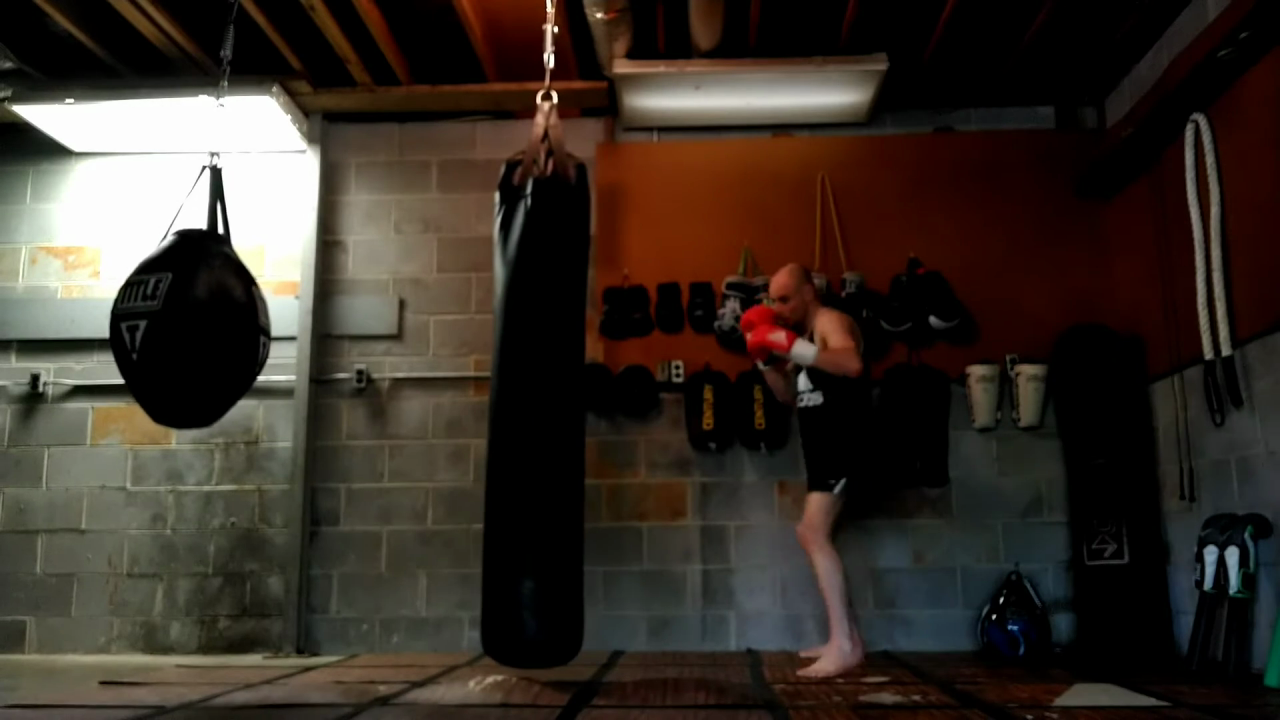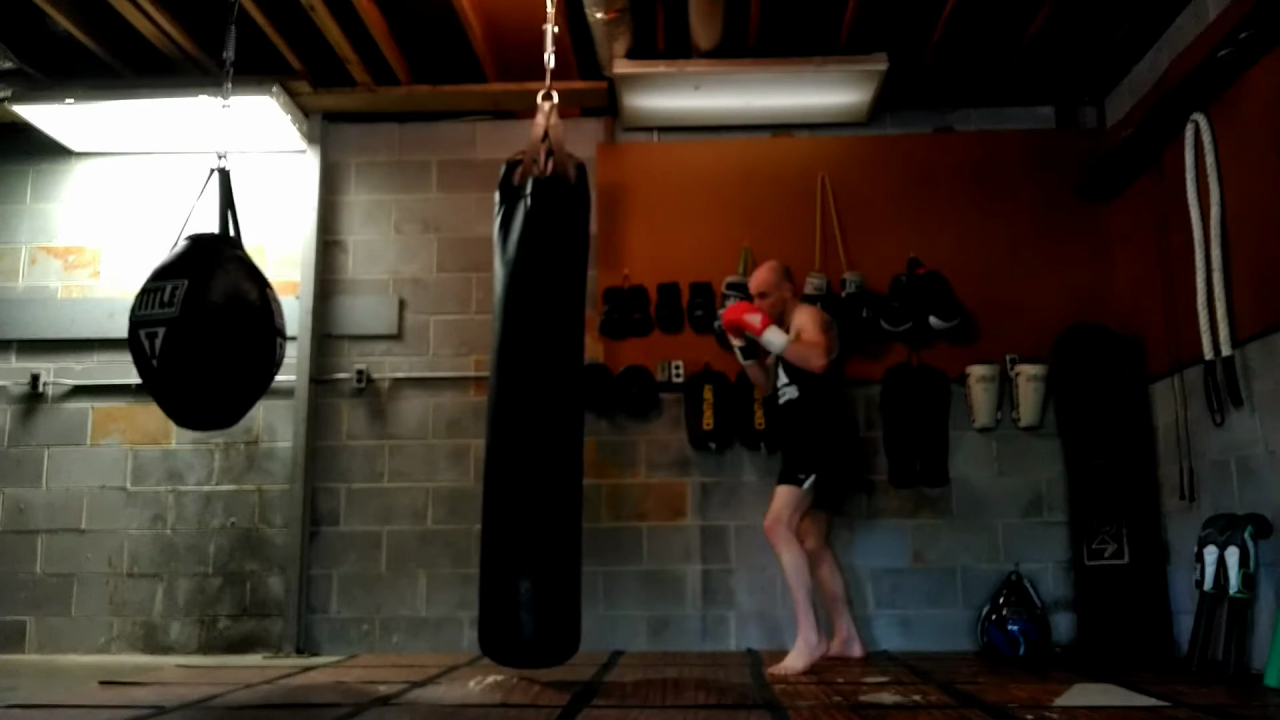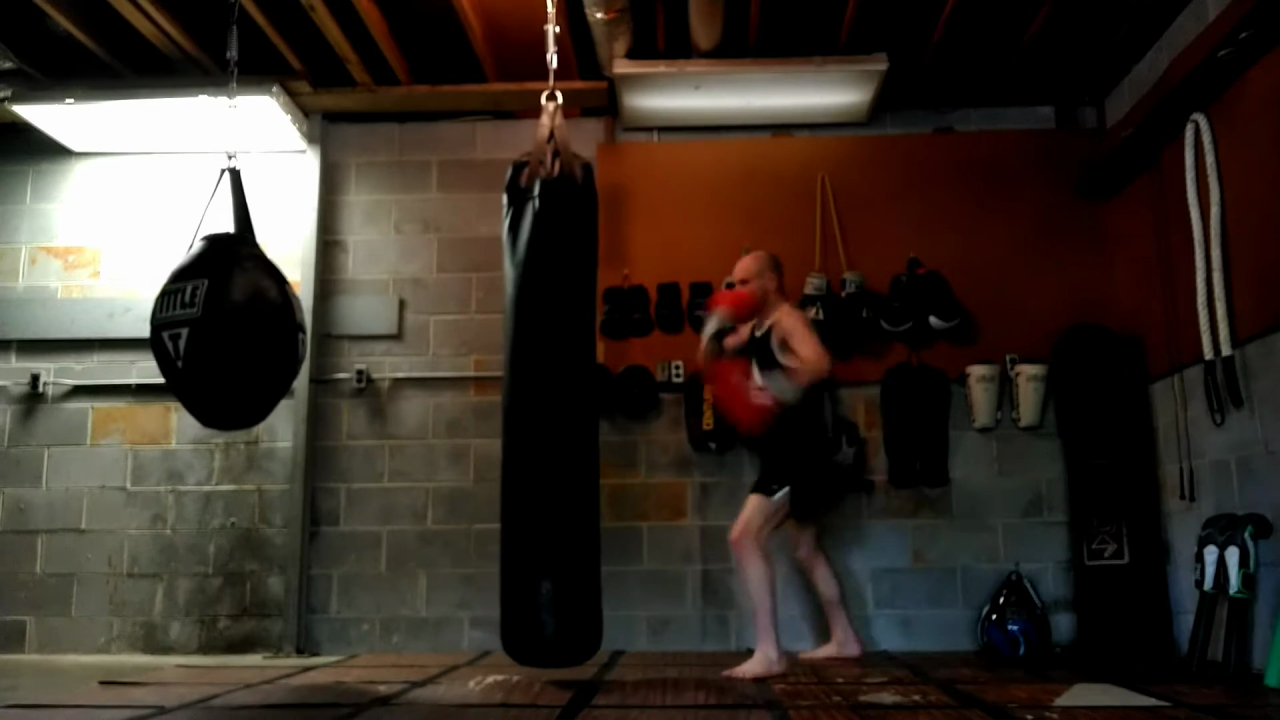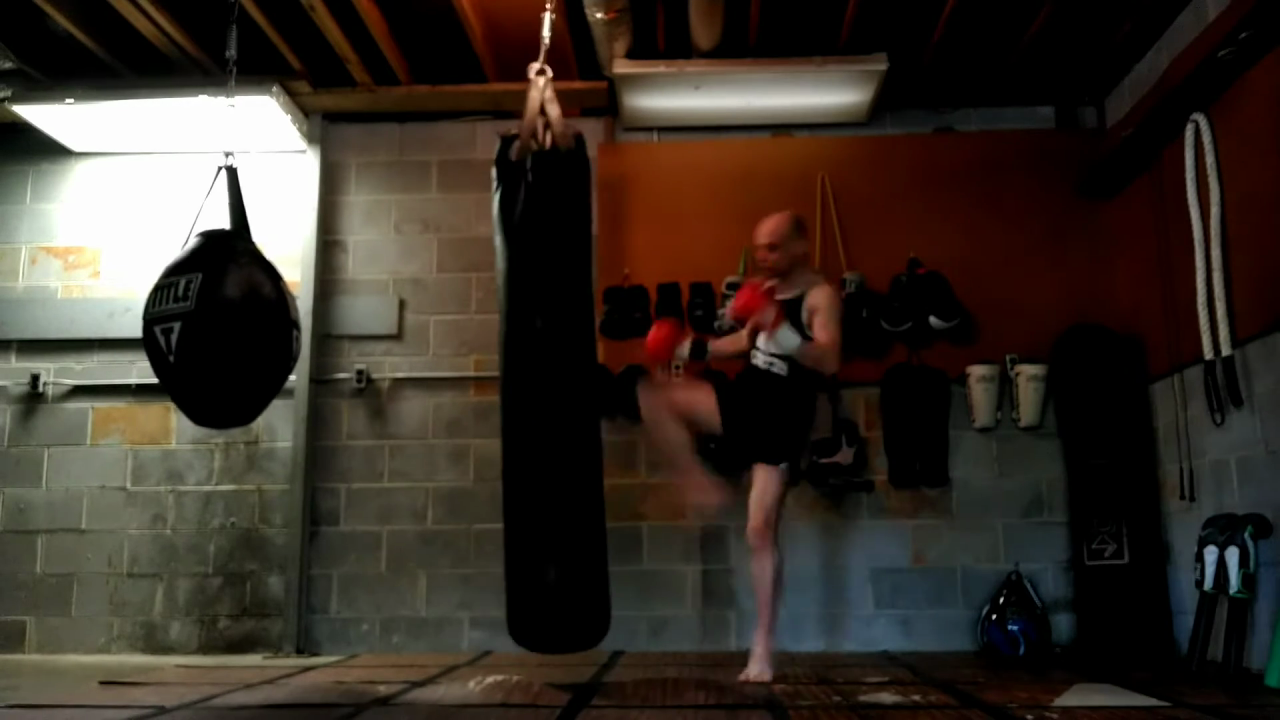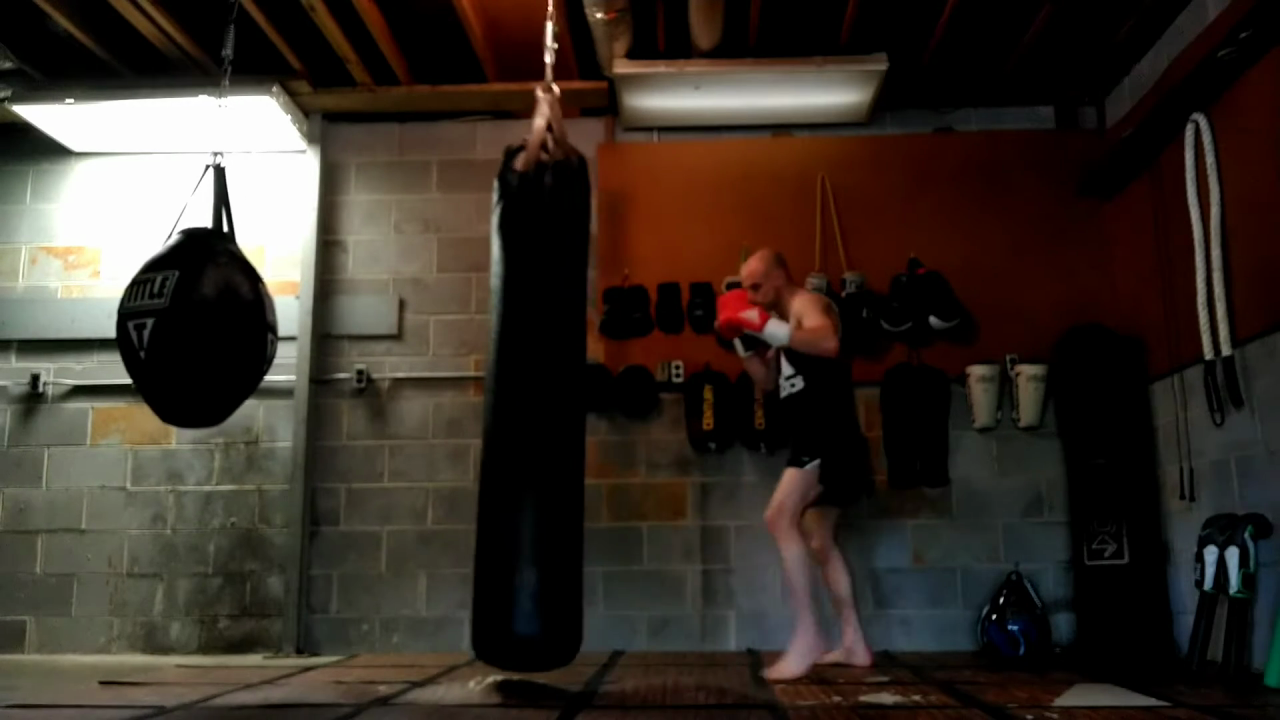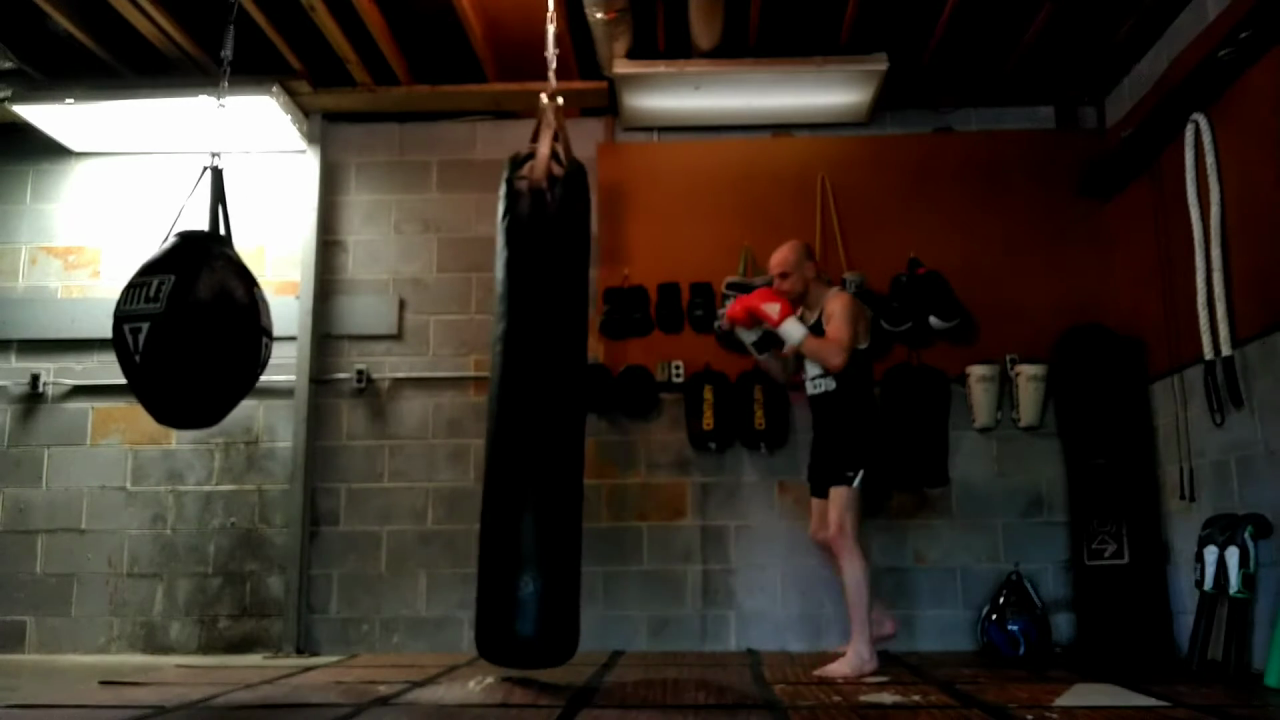
dt=0.5s
person 1, frame 1
left shoulder: (831, 321)
right shoulder: (806, 333)
left elbow: (853, 365)
right elbow: (787, 393)
left wrist: (790, 346)
right wrist: (766, 352)
left hip: (843, 448)
right hip: (823, 452)
left knee: (811, 532)
right knee: (817, 538)
left ankle: (843, 645)
right ankle: (845, 639)
person 1, frame 2
left shoulder: (809, 317)
right shoulder: (787, 328)
left elbow: (818, 361)
right elbow: (768, 383)
left wrist: (765, 332)
right wrist: (744, 343)
left hip: (818, 445)
right hip: (808, 448)
left knee: (778, 525)
right knee: (813, 544)
left ankle: (809, 638)
right ankle: (846, 637)
person 1, frame 3
left shoulder: (788, 320)
right shoulder: (755, 326)
left elbow: (820, 364)
left hip: (795, 453)
right hip: (784, 452)
left knee: (743, 538)
right knee: (806, 551)
left ankle: (768, 651)
right ankle: (844, 638)
person 1, frame 4
left shoulder: (822, 296)
right shoulder: (767, 291)
left elbow: (828, 362)
left wrist: (777, 329)
right wrist: (691, 349)
left hip: (784, 417)
right hip: (746, 400)
left knee: (760, 528)
right knee: (654, 393)
left ankle: (762, 645)
right ankle: (702, 485)
person 1, frame 5
left shoulder: (808, 303)
right shoulder: (784, 317)
left elbow: (829, 343)
right elbow: (767, 381)
left wrist: (763, 326)
right wrist: (744, 336)
left hip: (827, 434)
right hip: (818, 439)
left knee: (779, 517)
right knee: (820, 543)
left ankle: (805, 635)
right ankle: (854, 644)
person 1, frame 6
left shoulder: (839, 303)
right shoulder: (802, 312)
left elbow: (837, 359)
right elbow: (784, 370)
left wrist: (782, 323)
right wrist: (751, 335)
left hip: (853, 432)
right hip: (828, 433)
left knee: (839, 533)
right knee: (824, 534)
left ankle: (860, 651)
right ankle: (875, 617)
